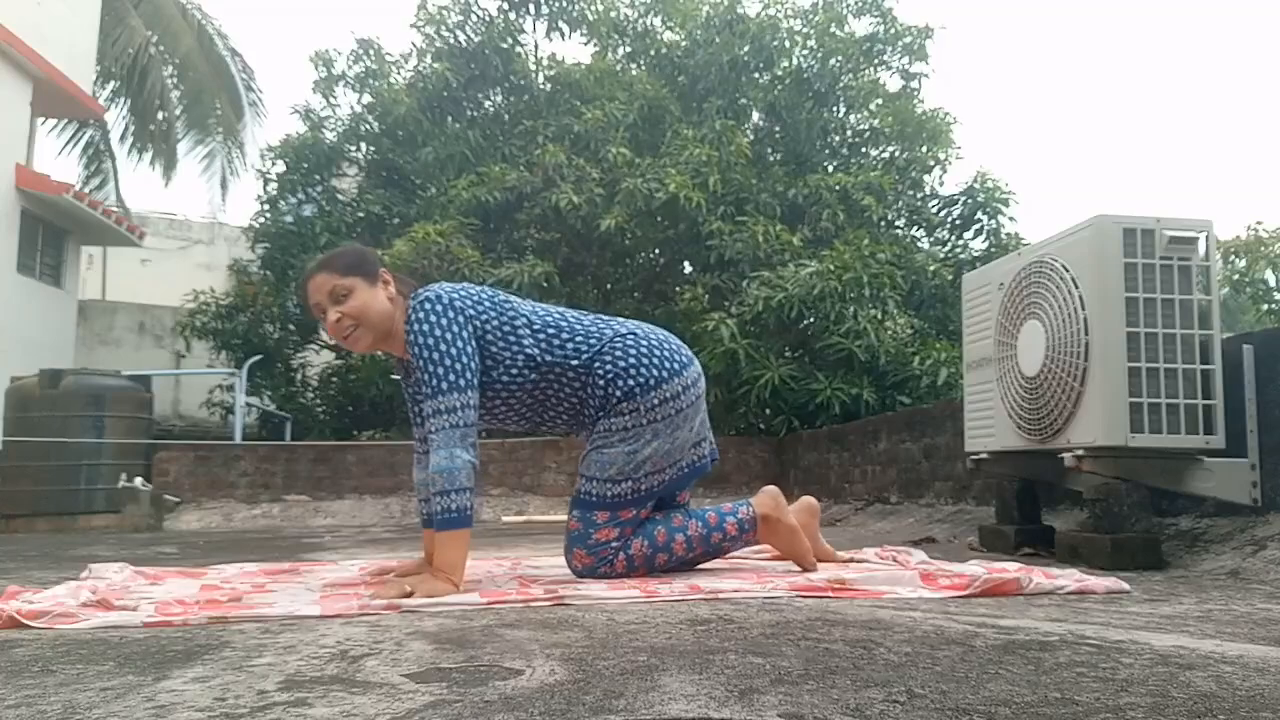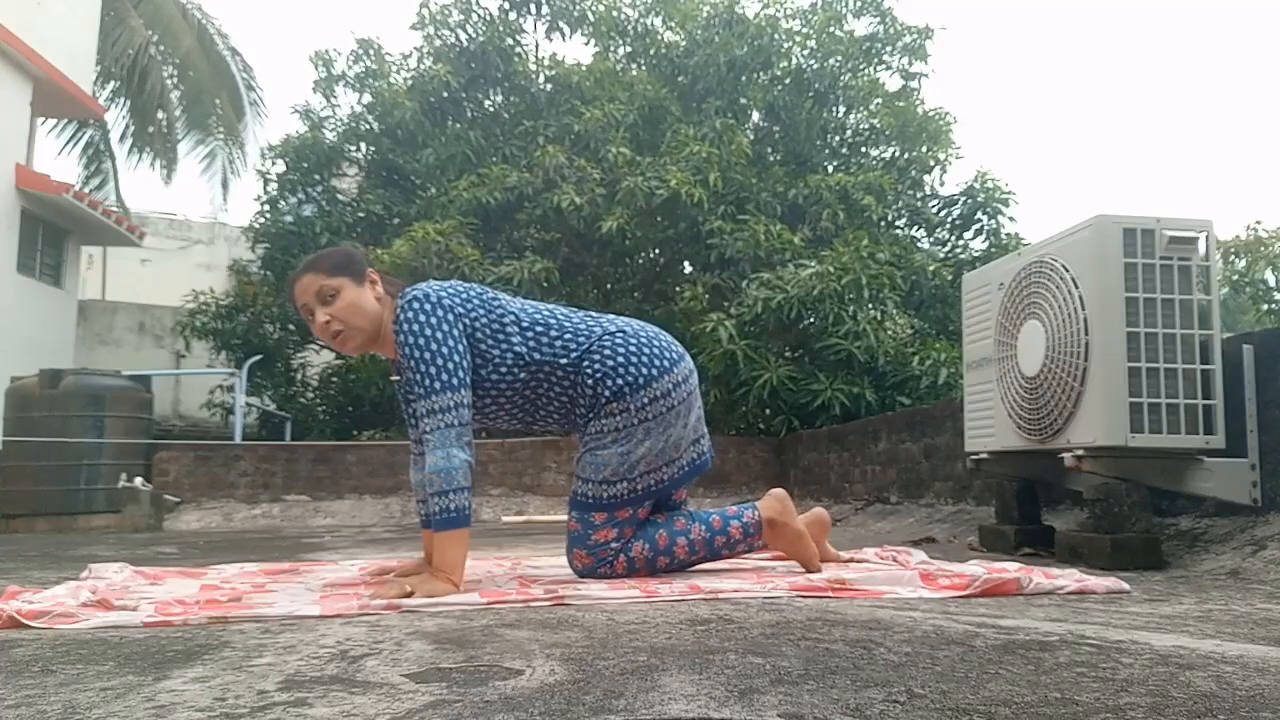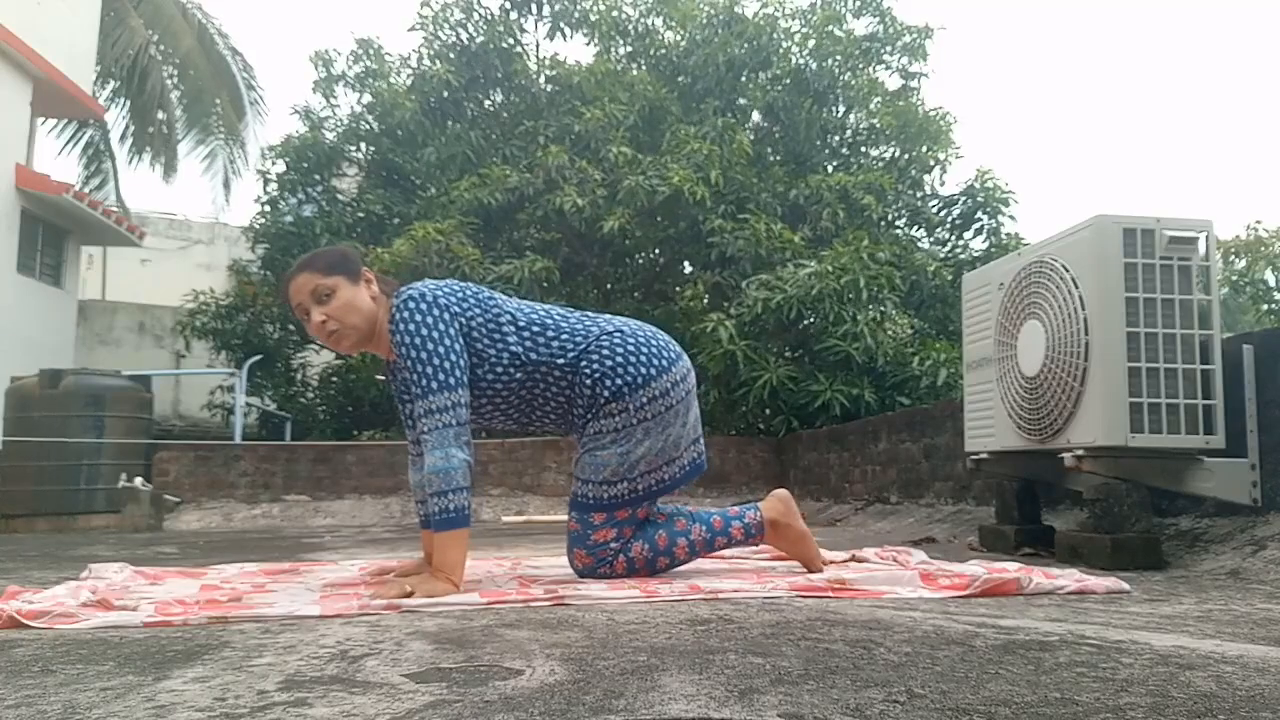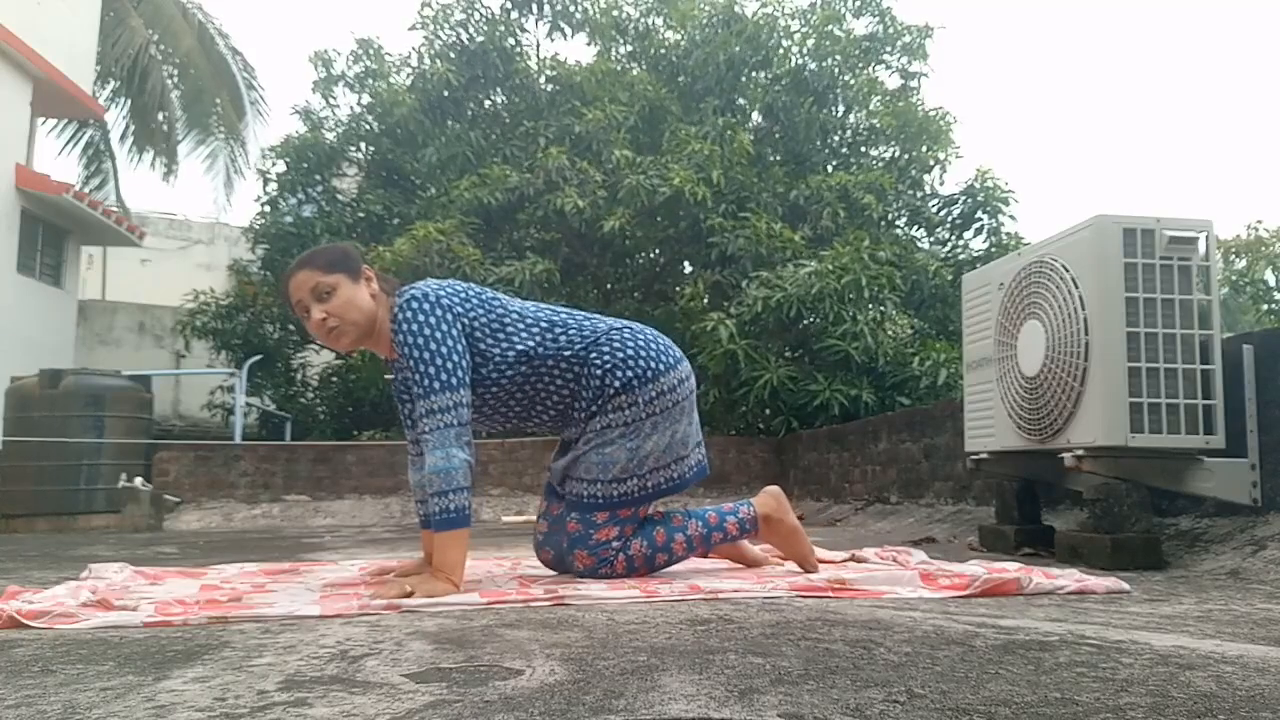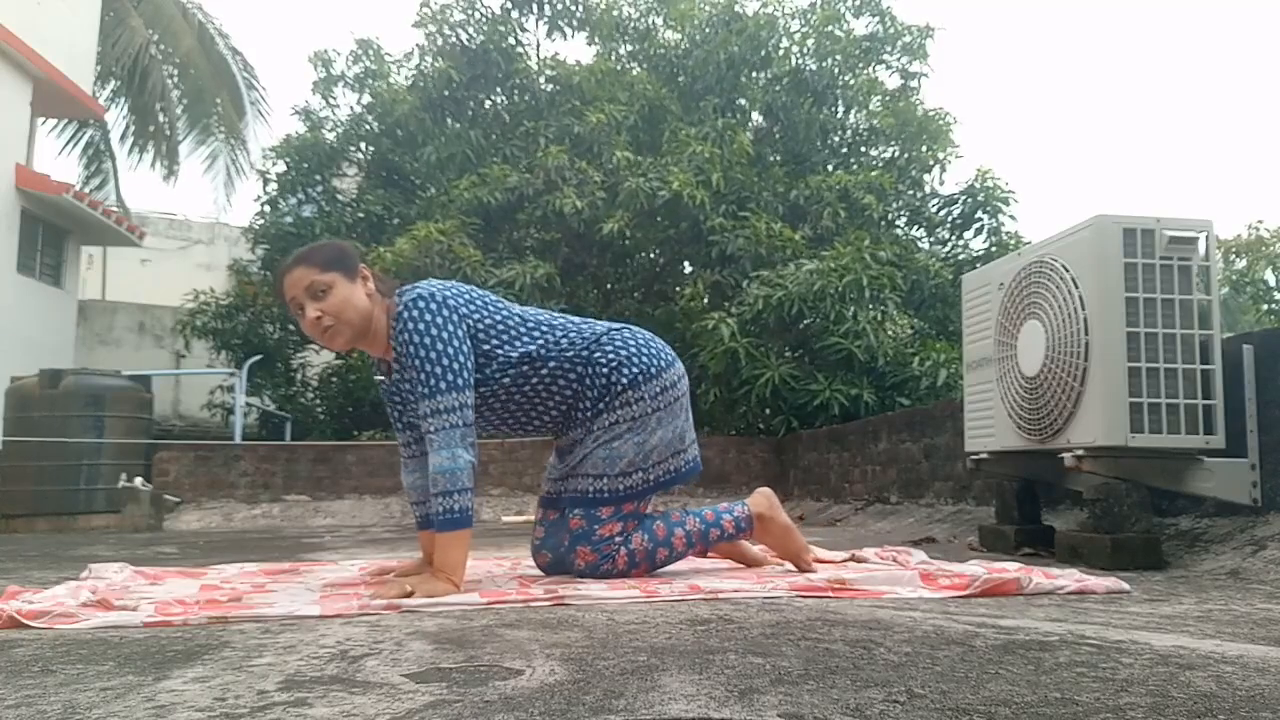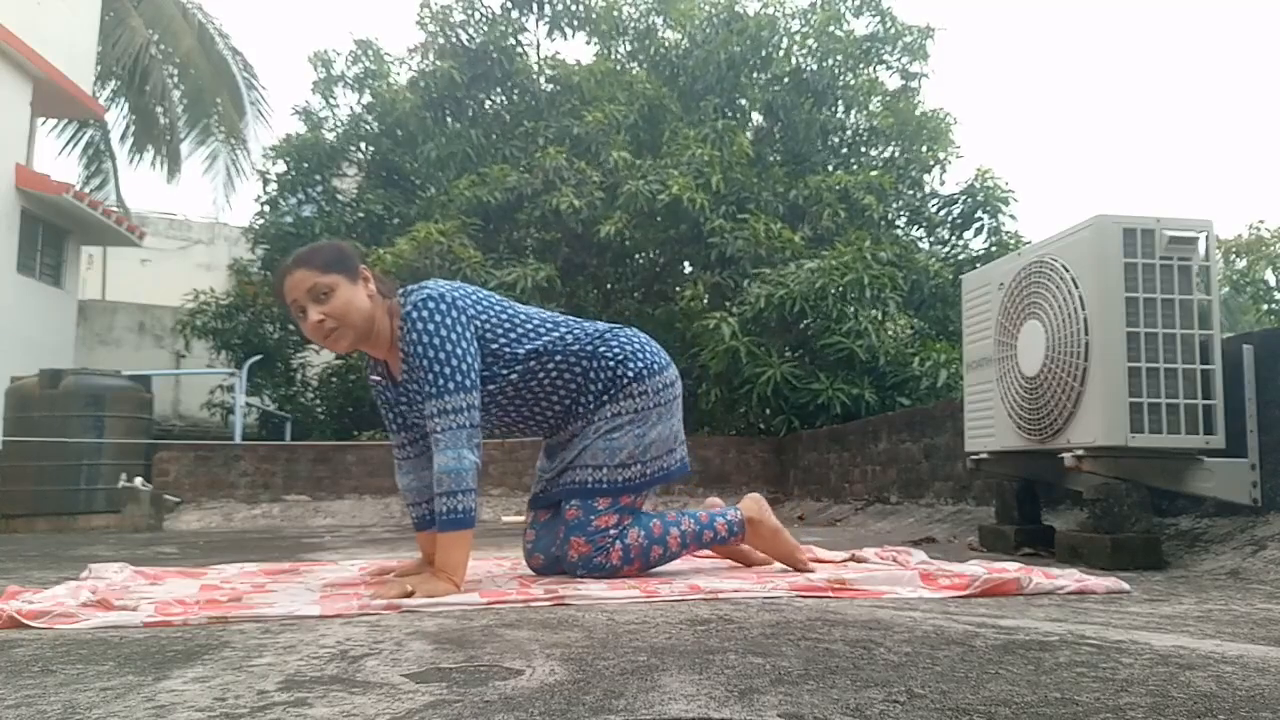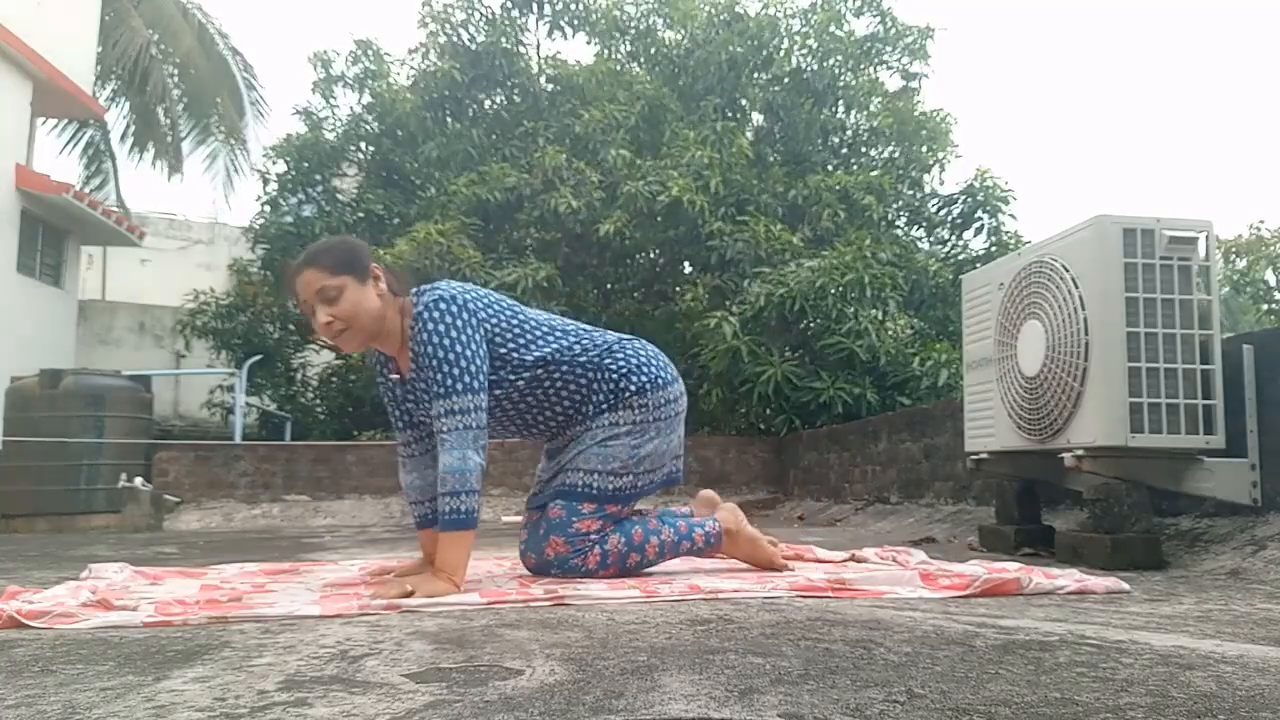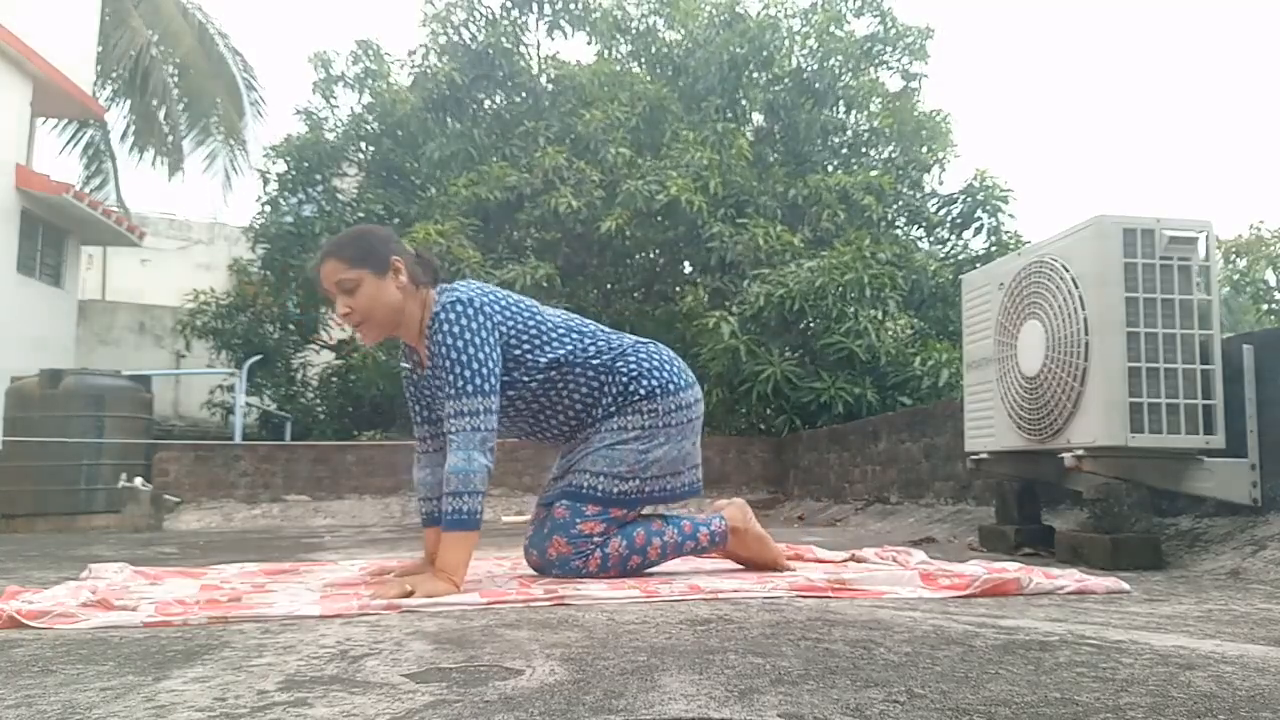
dt=0.2s
person 1, frame 1
left shoulder: (433, 310)
right shoulder: (411, 357)
left elbow: (453, 439)
right elbow: (429, 452)
left wrist: (446, 574)
right wrist: (431, 558)
left hip: (647, 381)
right hip: (648, 387)
left knee: (593, 555)
right knee: (652, 530)
left ankle: (759, 514)
right ankle: (792, 522)
person 1, frame 2
left shoulder: (420, 308)
right shoulder: (405, 355)
left elbow: (449, 440)
right elbow: (426, 452)
left wrist: (446, 575)
right wrist: (430, 558)
left hip: (636, 378)
right hip: (644, 380)
left knee: (595, 554)
right knee: (651, 529)
left ankle: (767, 518)
right ankle: (801, 528)
person 1, frame 3
left shoulder: (417, 309)
right shoulder: (402, 356)
left elbow: (446, 439)
right elbow: (424, 452)
left wrist: (446, 574)
right wrist: (431, 557)
left hip: (634, 377)
right hip: (636, 381)
left knee: (596, 555)
right knee: (622, 529)
left ankle: (767, 518)
right ankle: (763, 521)
person 1, frame 4
left shoulder: (418, 308)
right shoulder: (401, 354)
left elbow: (447, 438)
right elbow: (425, 451)
left wrist: (446, 575)
right wrist: (431, 557)
left hip: (636, 377)
right hip: (613, 393)
left knee: (593, 554)
right knee: (554, 545)
left ankle: (755, 514)
right ankle: (716, 534)
person 1, frame 5
left shoulder: (422, 309)
right shoulder: (390, 363)
left elbow: (450, 439)
right elbow: (418, 454)
left wrist: (447, 575)
right wrist: (430, 558)
left hip: (633, 380)
right hip: (599, 404)
left knee: (592, 555)
right knee: (552, 552)
left ankle: (749, 515)
right ankle: (710, 530)
person 1, frame 6
left shoulder: (428, 309)
right shoulder: (382, 368)
left elbow: (456, 439)
right elbow: (413, 457)
left wrist: (448, 575)
right wrist: (430, 557)
left hip: (630, 380)
right hip: (583, 413)
left knee: (586, 551)
right knee: (545, 553)
left ankle: (741, 520)
right ankle: (705, 525)
person 1, frame 7
left shoulder: (440, 310)
right shoulder: (390, 362)
left elbow: (462, 440)
right elbow: (417, 456)
left wrist: (448, 576)
right wrist: (431, 557)
left hip: (635, 391)
right hip: (584, 419)
left knee: (565, 552)
right knee: (538, 553)
left ankle: (721, 530)
right ankle: (695, 517)
person 1, frame 8
left shoulder: (458, 310)
right shoulder: (413, 354)
left elbow: (470, 441)
right elbow: (433, 451)
left wrist: (448, 575)
right wrist: (434, 557)
left hip: (651, 397)
right hip: (601, 420)
left knee: (563, 554)
right knee: (545, 550)
left ankle: (726, 529)
right ankle: (711, 526)
